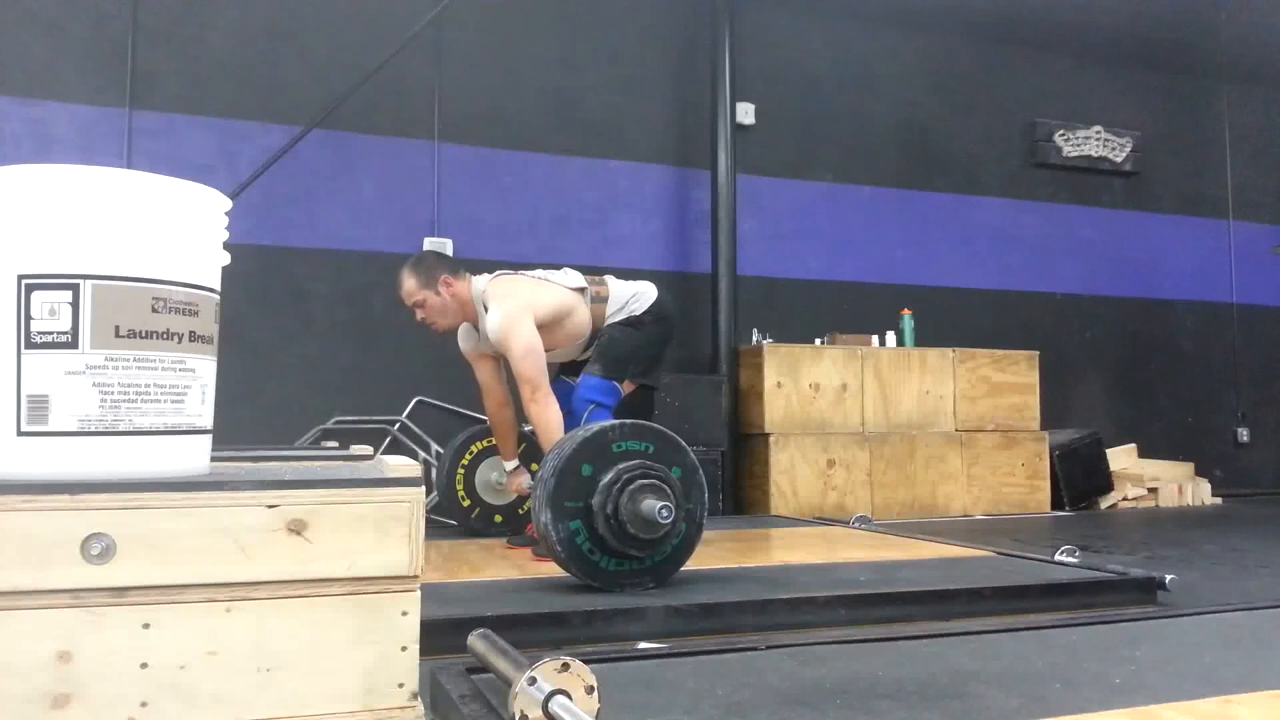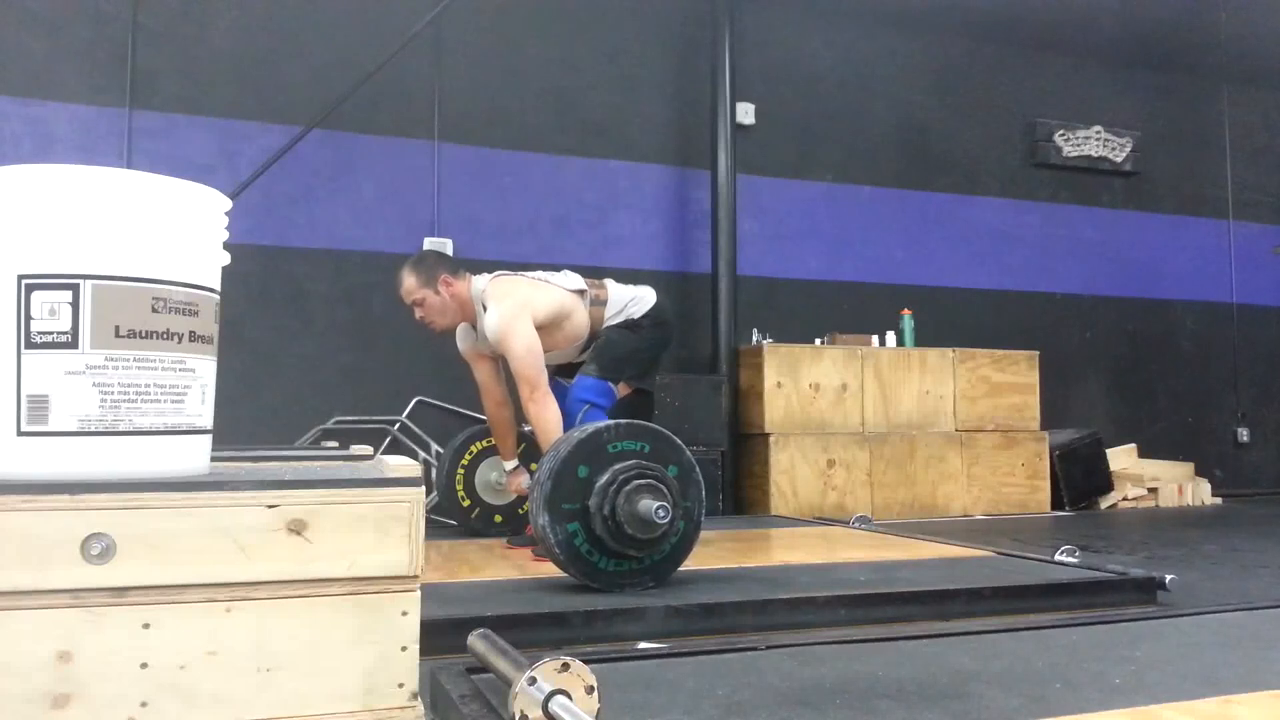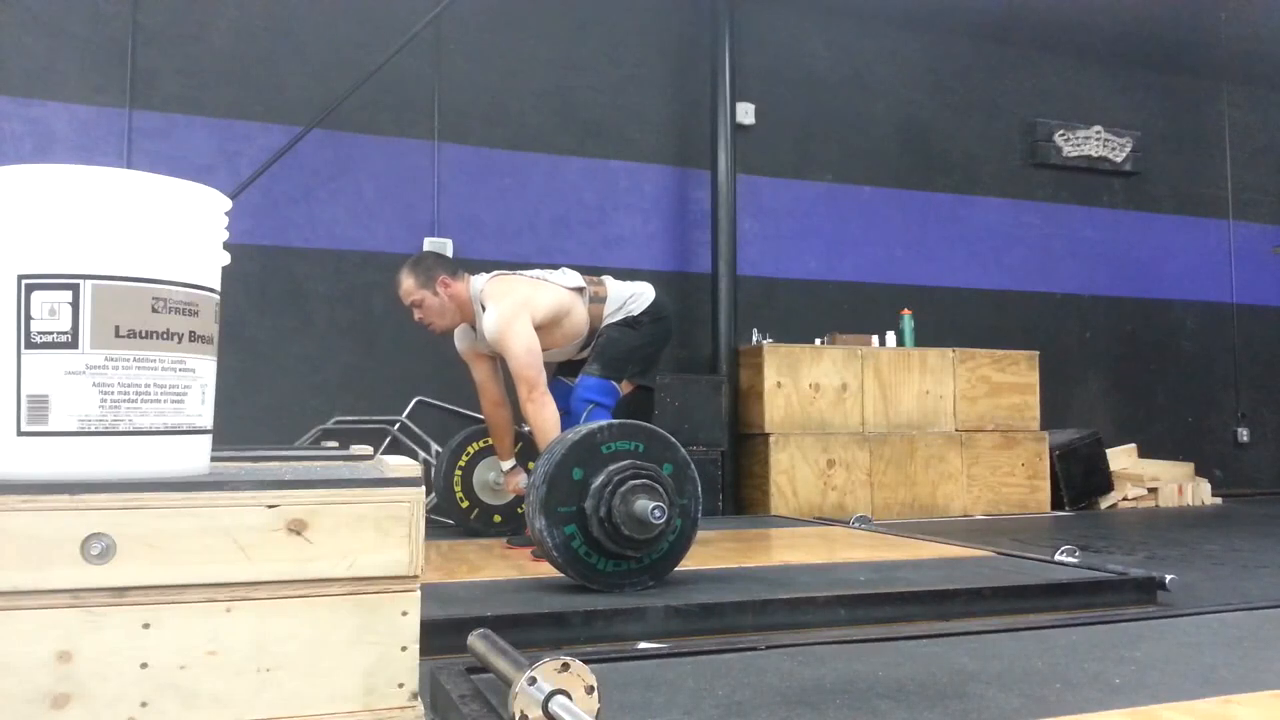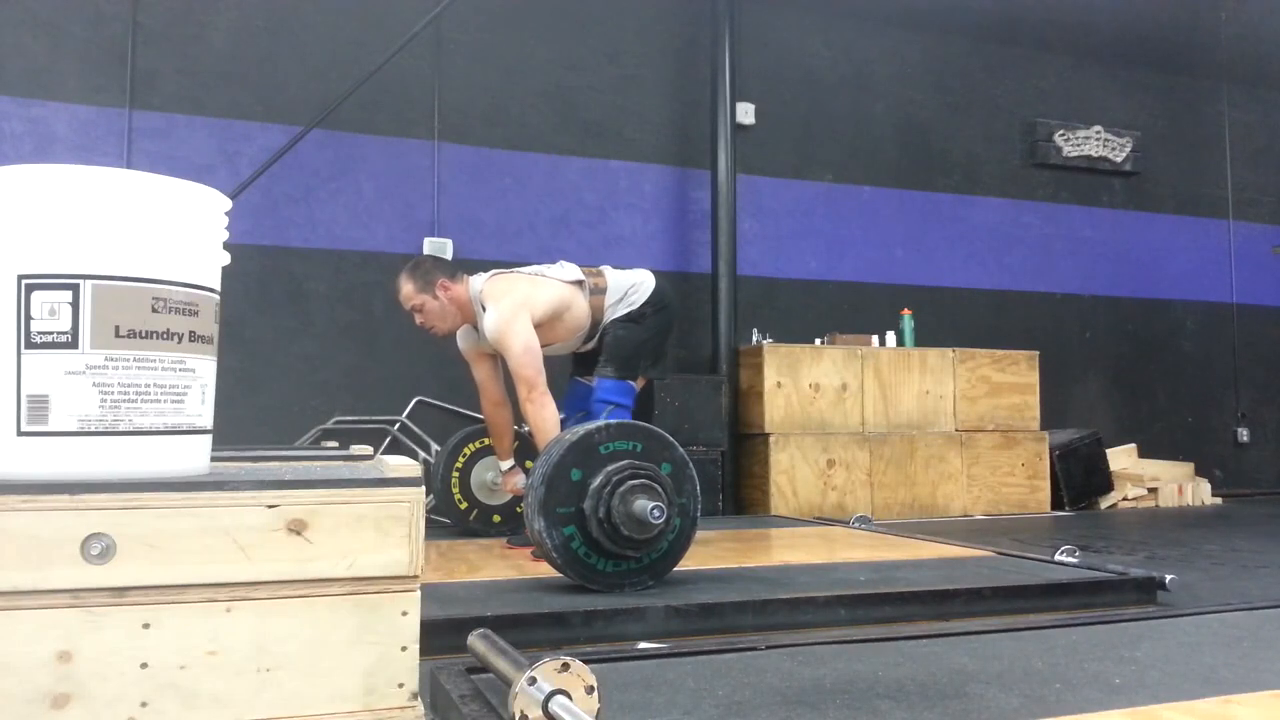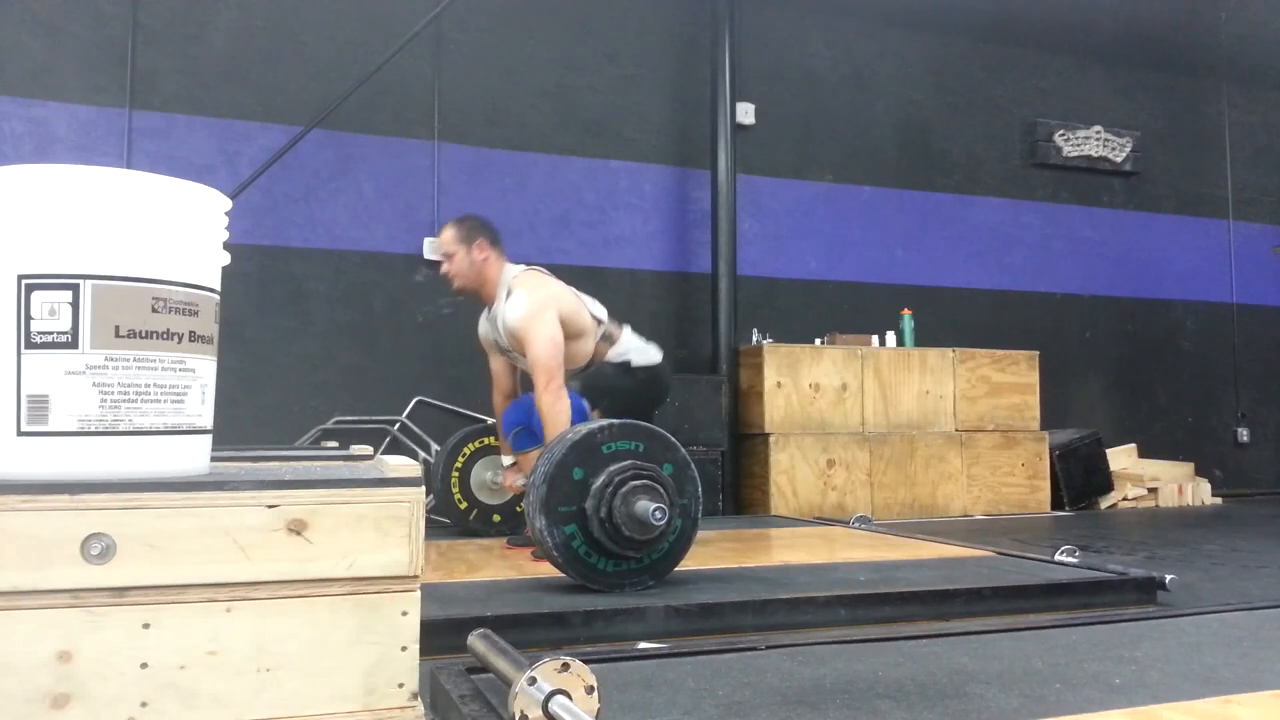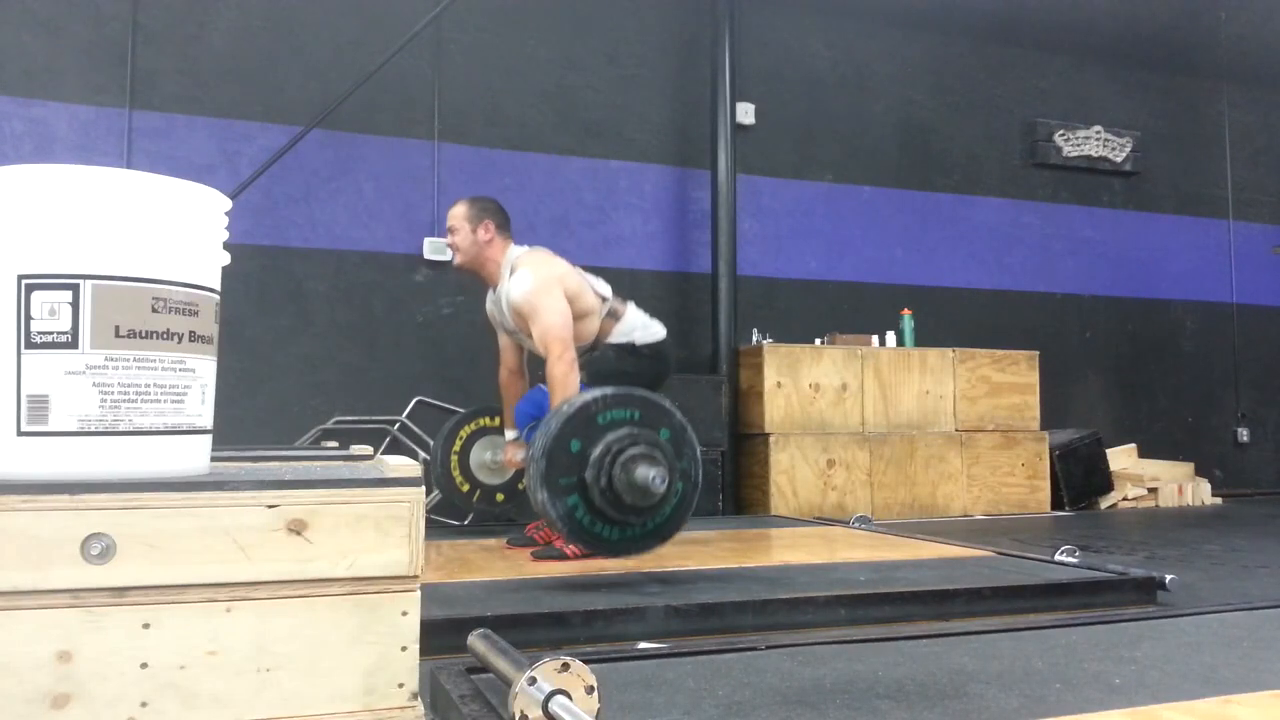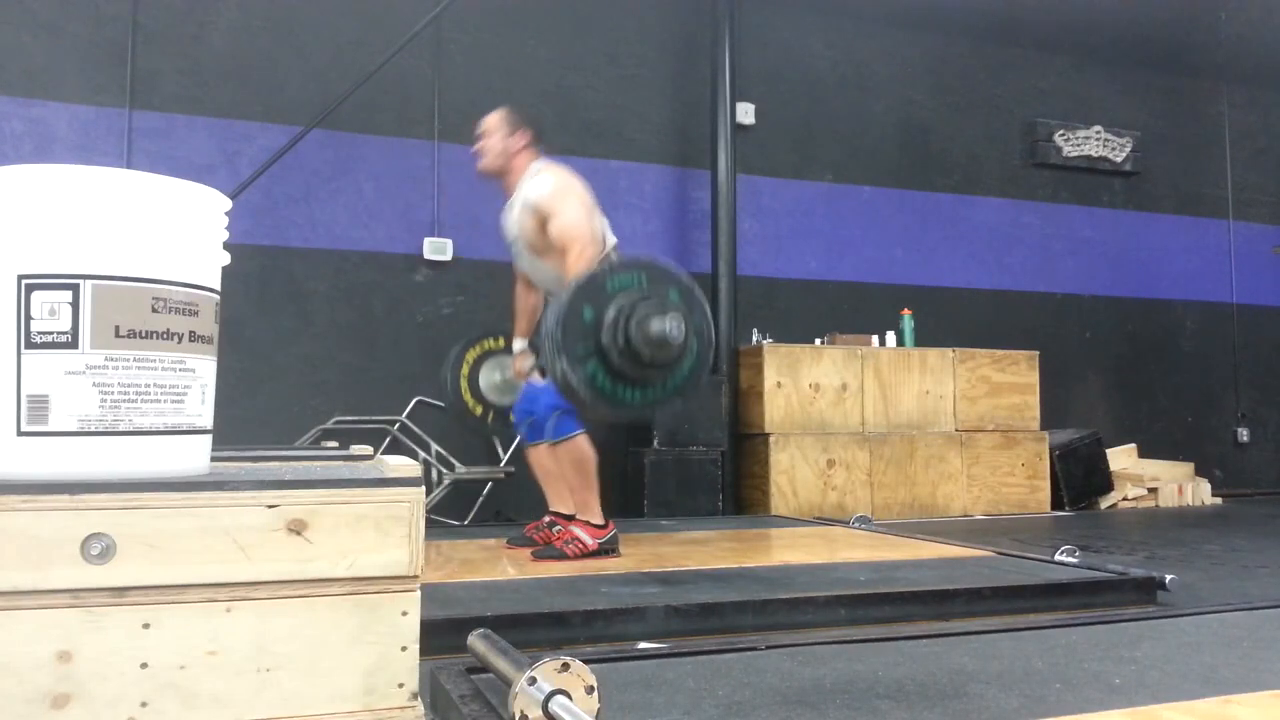
dt=0.4s
person 1, frame 1
left shoulder: (505, 312)
right shoulder: (471, 333)
left elbow: (537, 396)
right elbow: (497, 402)
right wrist: (513, 466)
left hip: (643, 315)
right hip: (606, 326)
left knee: (591, 401)
right knee: (562, 407)
person 1, frame 2
left shoulder: (503, 314)
right shoulder: (469, 334)
left elbow: (536, 397)
right elbow: (495, 402)
right wrist: (512, 467)
left hip: (640, 319)
right hip: (603, 330)
left knee: (585, 402)
right knee: (558, 407)
person 1, frame 3
left shoulder: (502, 313)
right shoulder: (467, 333)
left elbow: (534, 396)
right elbow: (493, 401)
right wrist: (509, 466)
left hip: (640, 315)
right hip: (599, 326)
left knee: (589, 402)
right knee: (559, 408)
person 1, frame 4
left shoulder: (502, 312)
right shoulder: (470, 332)
left elbow: (535, 396)
right elbow: (494, 401)
right wrist: (508, 466)
left hip: (639, 306)
right hip: (605, 319)
left knee: (610, 403)
right knee: (577, 412)
person 1, frame 5
left shoulder: (527, 300)
right shoulder: (490, 318)
left elbow: (551, 388)
right elbow: (503, 393)
right wrist: (512, 465)
left hip: (638, 372)
right hip: (604, 374)
left knee: (546, 418)
right knee: (516, 420)
person 1, frame 6
left shoulder: (530, 280)
right shoulder: (497, 298)
left elbow: (562, 361)
right elbow: (511, 371)
right wrist: (513, 438)
left hip: (639, 346)
right hip: (603, 351)
right knee: (533, 413)
person 1, frame 7
left shoulder: (550, 186)
right shoulder: (517, 205)
left elbow: (581, 256)
right elbow: (527, 283)
right wrist: (521, 347)
left knee: (555, 407)
right knee: (531, 408)
left ankle: (595, 530)
right ankle: (561, 518)
